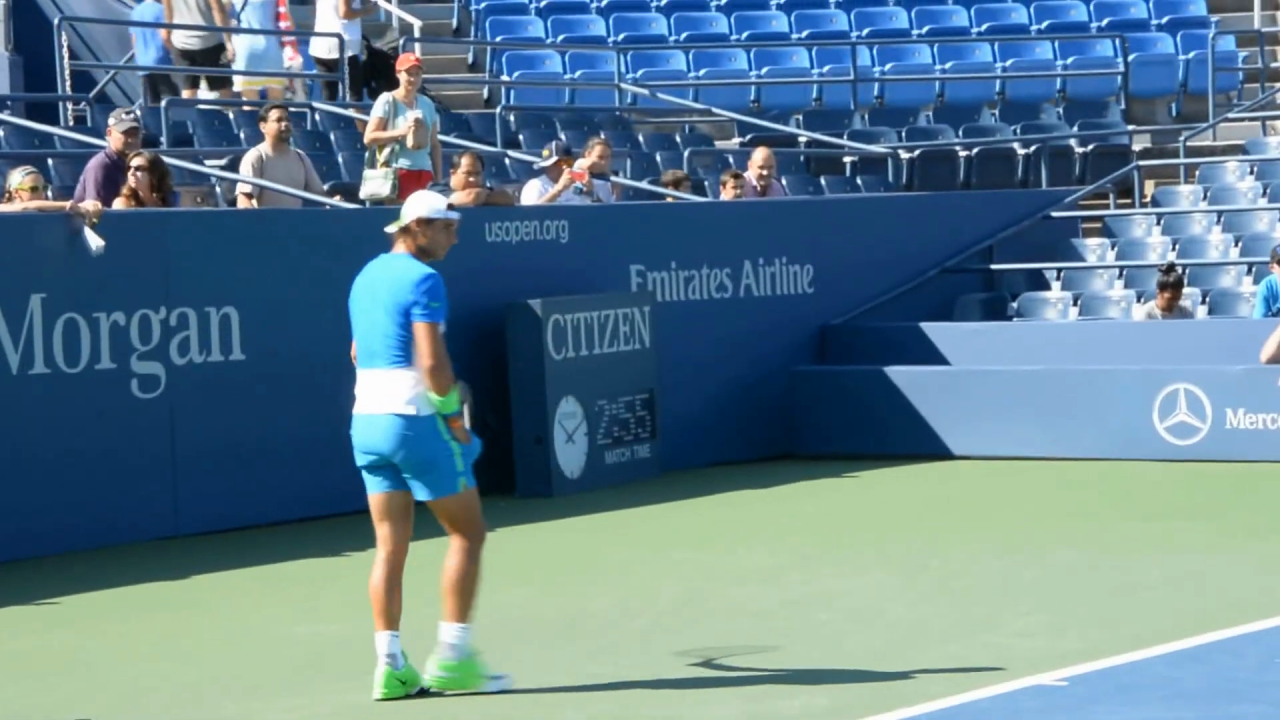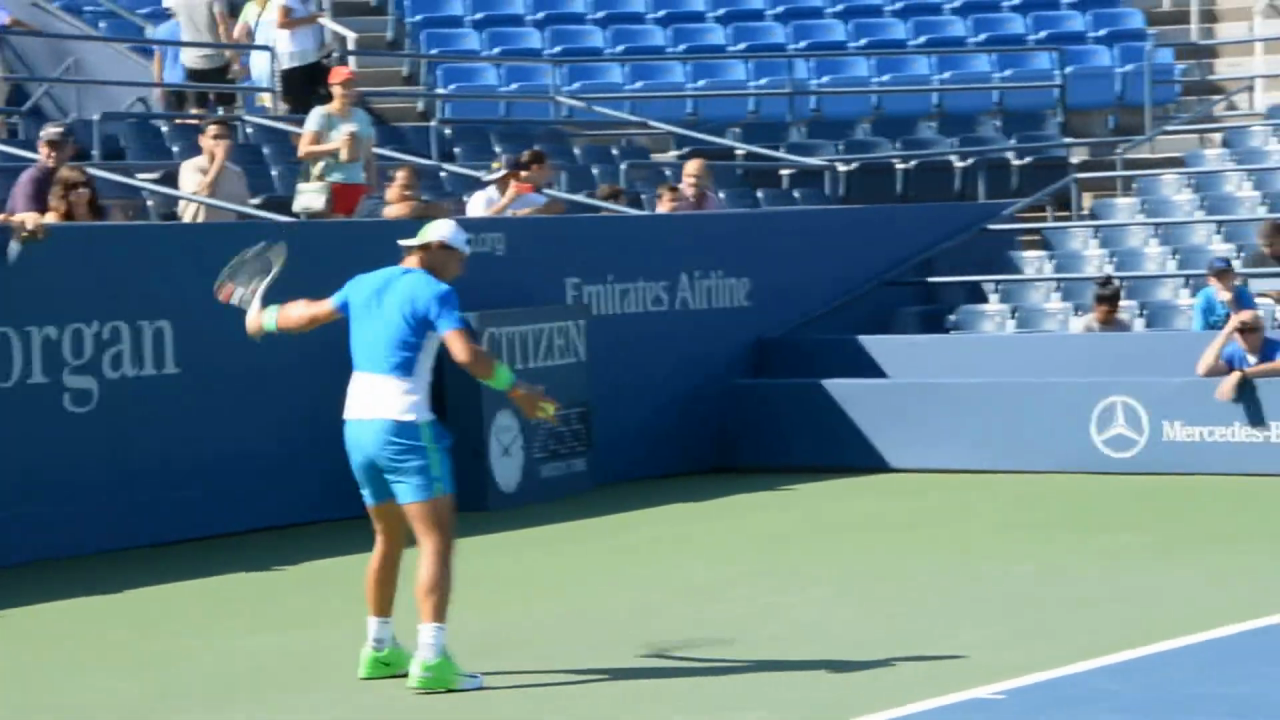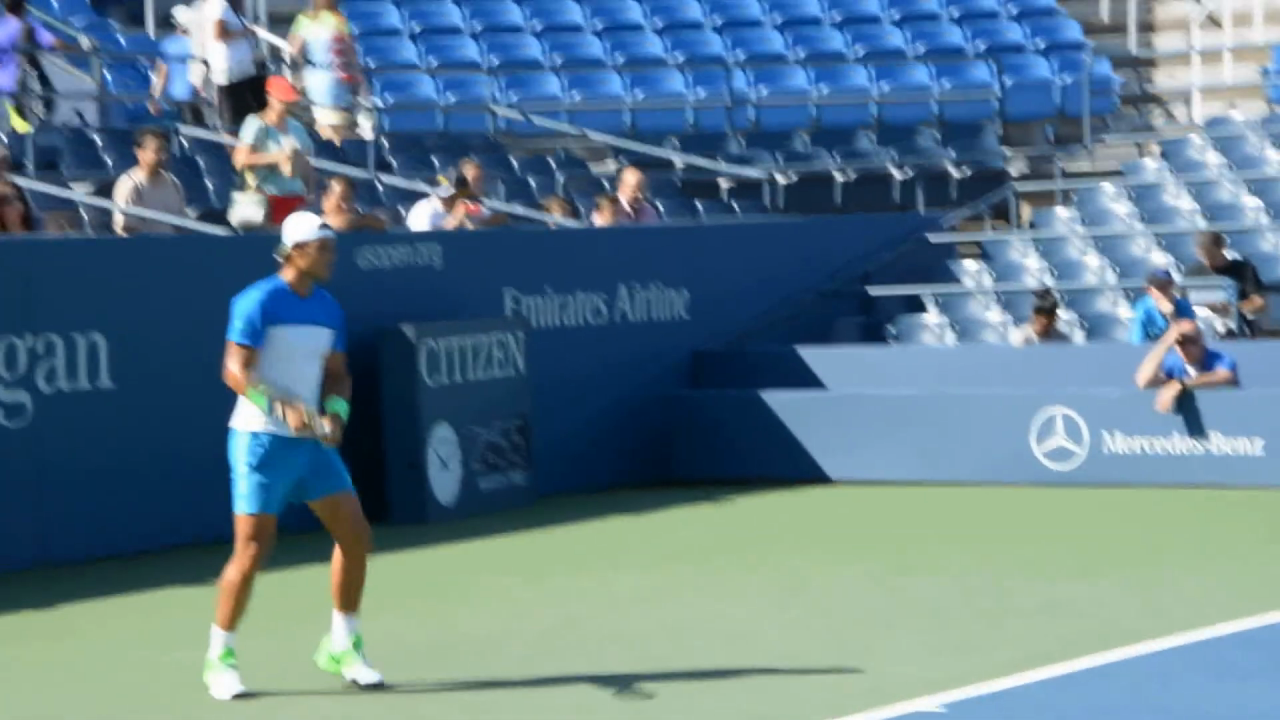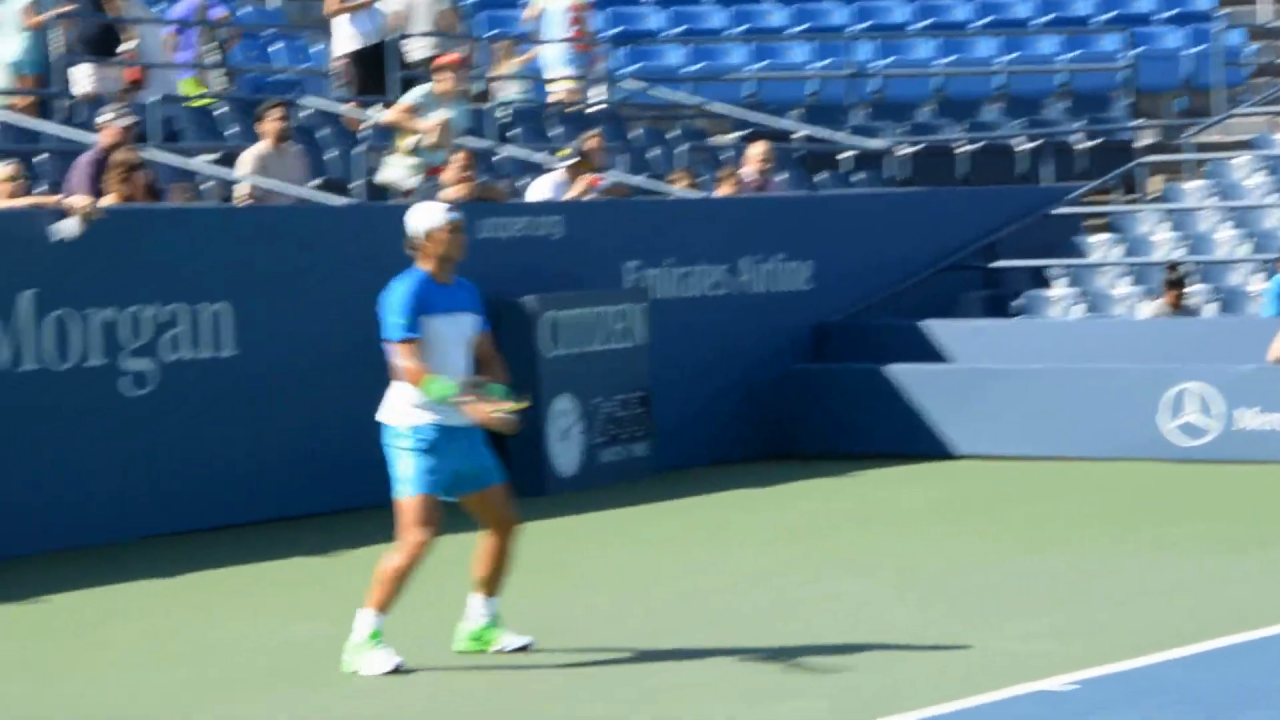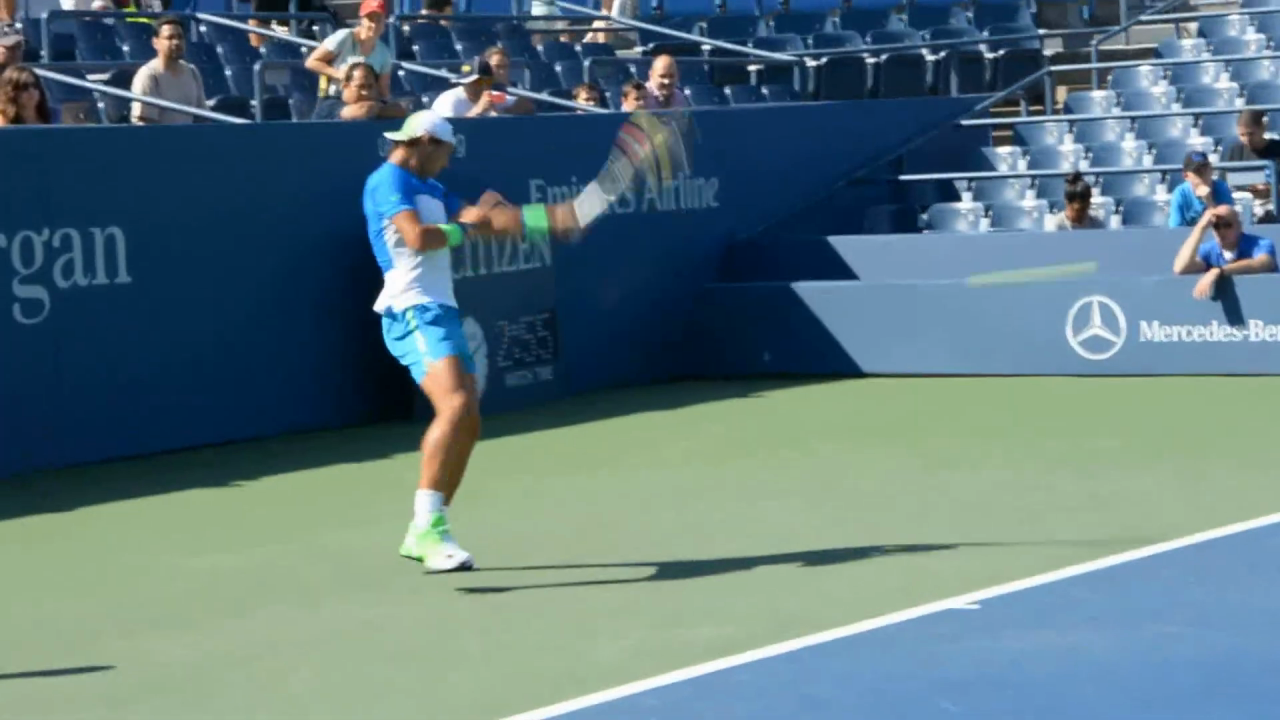
dt=1s
person 1, frame 1
left shoulder: (367, 275)
right shoulder: (423, 279)
right elbow: (432, 362)
right wrist: (454, 415)
left hip: (366, 423)
right hip: (415, 423)
left knee: (390, 547)
right knee: (466, 537)
left ankle: (391, 667)
right ankle: (454, 659)
person 1, frame 2
left shoulder: (365, 284)
right shoulder: (434, 292)
left elbow: (309, 314)
right elbow: (467, 354)
left wrist: (266, 318)
right wrist: (517, 389)
left hip: (359, 426)
right hip: (404, 428)
left knee: (389, 540)
right knee: (436, 543)
left ankle: (379, 649)
right ankle: (432, 660)
person 1, frame 3
left shoulder: (328, 307)
right shoulder: (257, 300)
left elbow: (337, 375)
right elbow: (234, 372)
left wrist: (335, 414)
right wrist: (282, 407)
left hip: (311, 444)
right hip: (261, 440)
left knee: (354, 536)
right knee: (251, 553)
left ankle: (342, 646)
right ankle: (219, 658)
person 1, frame 4
left shoulder: (466, 293)
right shoulder: (404, 293)
left elbow: (488, 359)
right elbow: (409, 368)
left wrist: (495, 400)
right wrist: (469, 402)
left hip: (460, 431)
right hip: (415, 431)
left knee: (503, 521)
right knee: (417, 538)
left ankle: (480, 625)
right ankle: (363, 639)
person 1, frame 5
left shoulder: (429, 188)
right shoulder: (387, 180)
left elbow: (492, 221)
right elbow: (417, 237)
left wrist: (551, 218)
right wrist: (467, 225)
left hip: (438, 312)
right hip: (416, 314)
left knee: (464, 425)
right knee: (457, 410)
left ankle: (429, 531)
right ankle: (426, 528)
